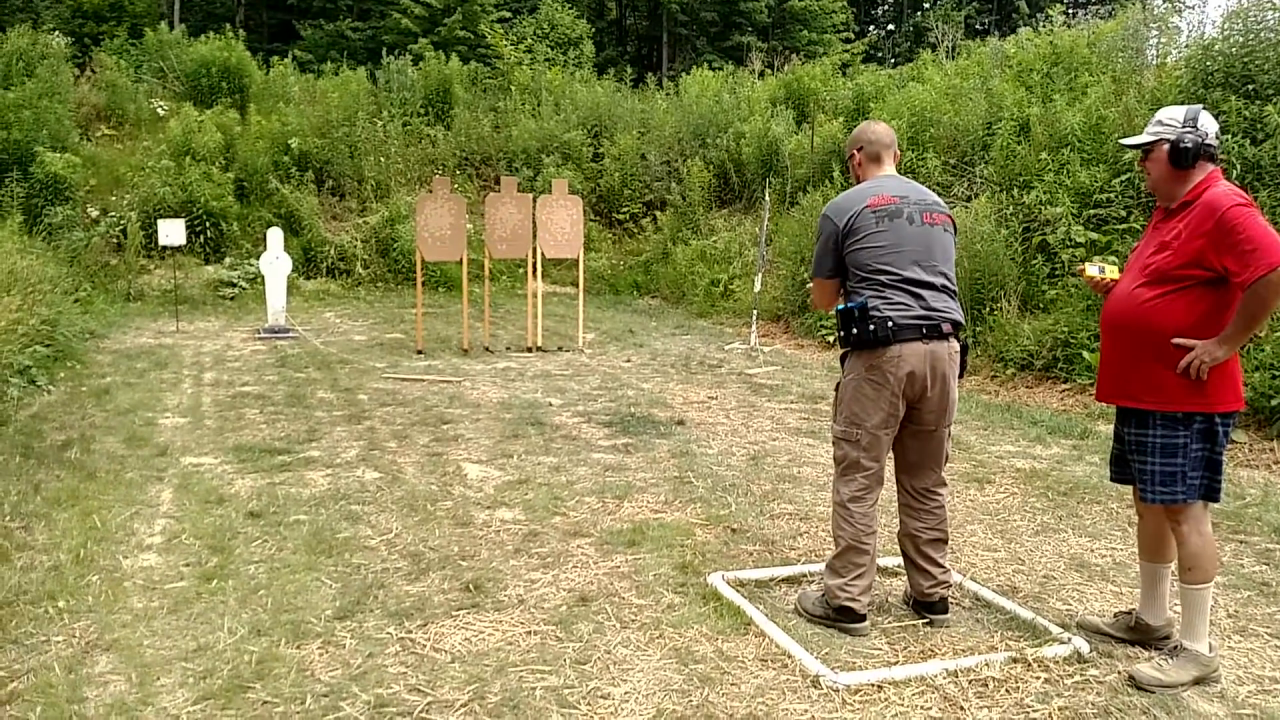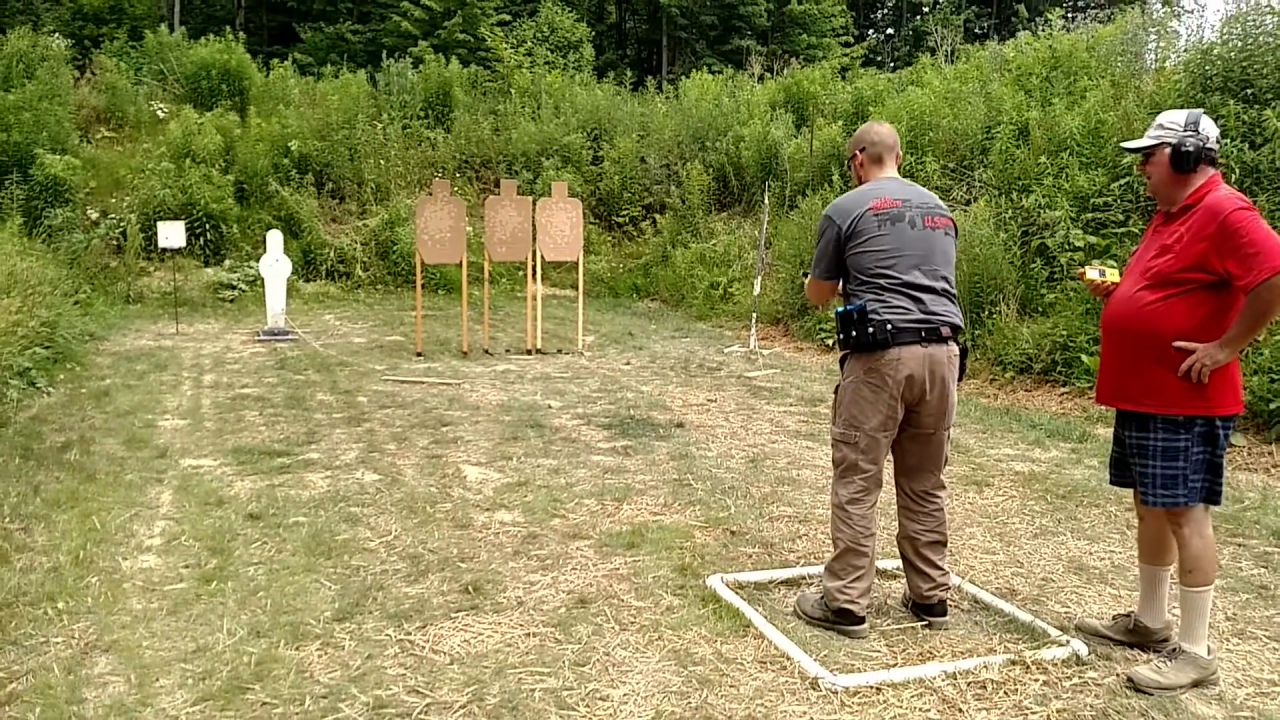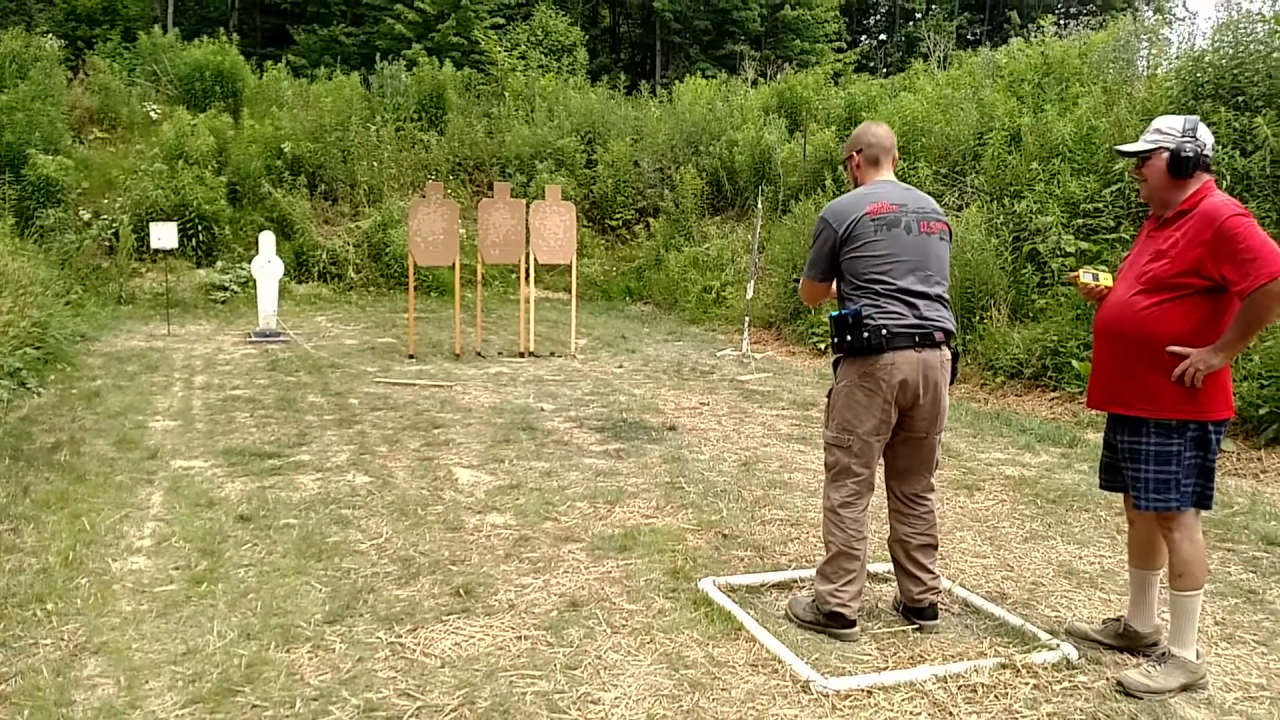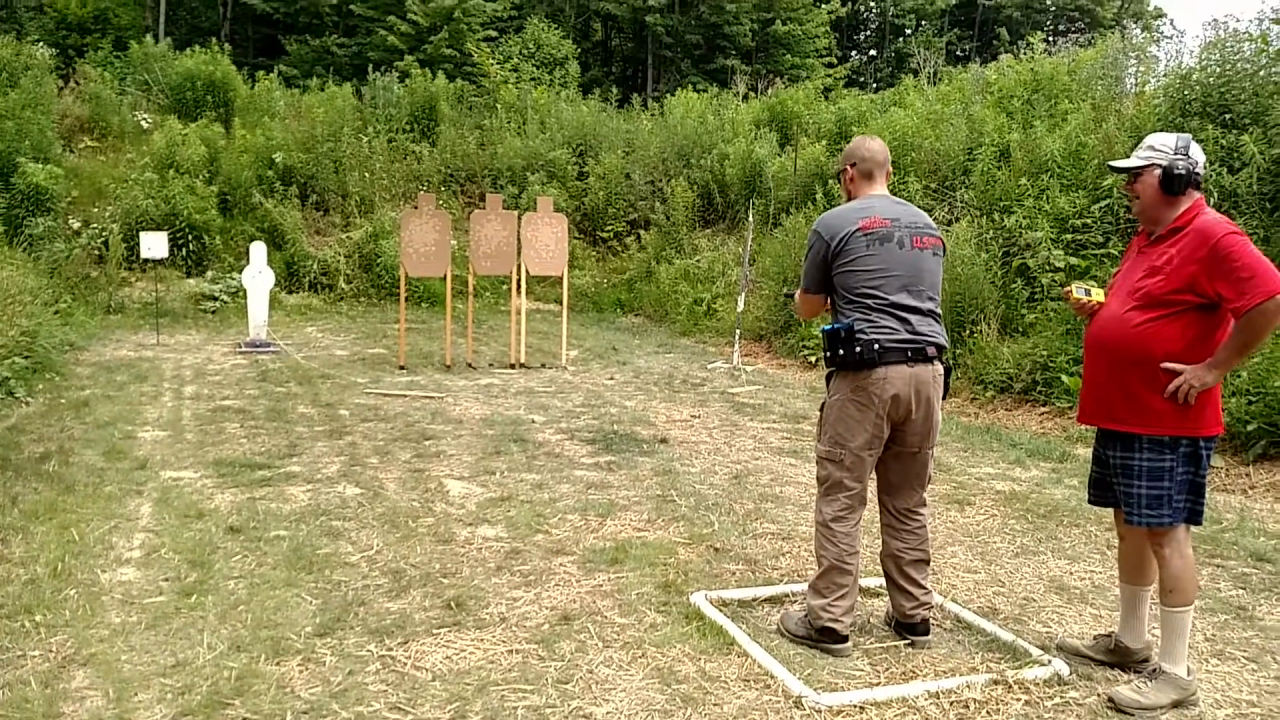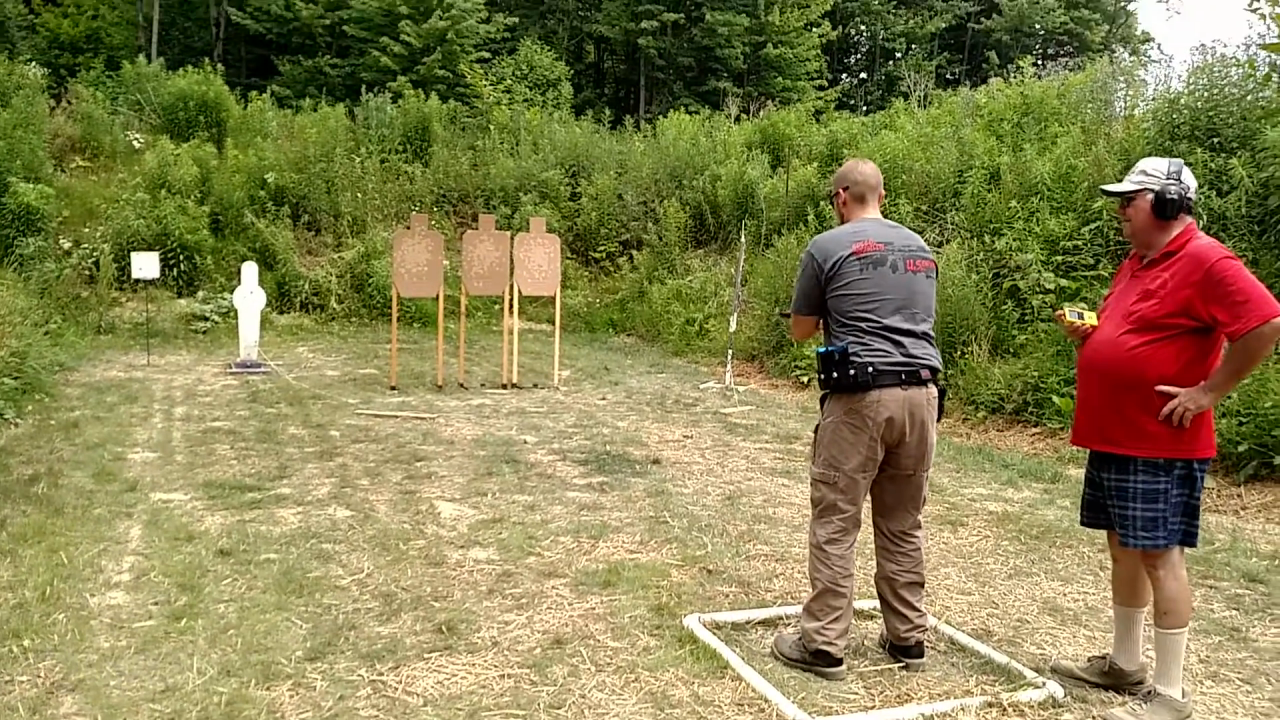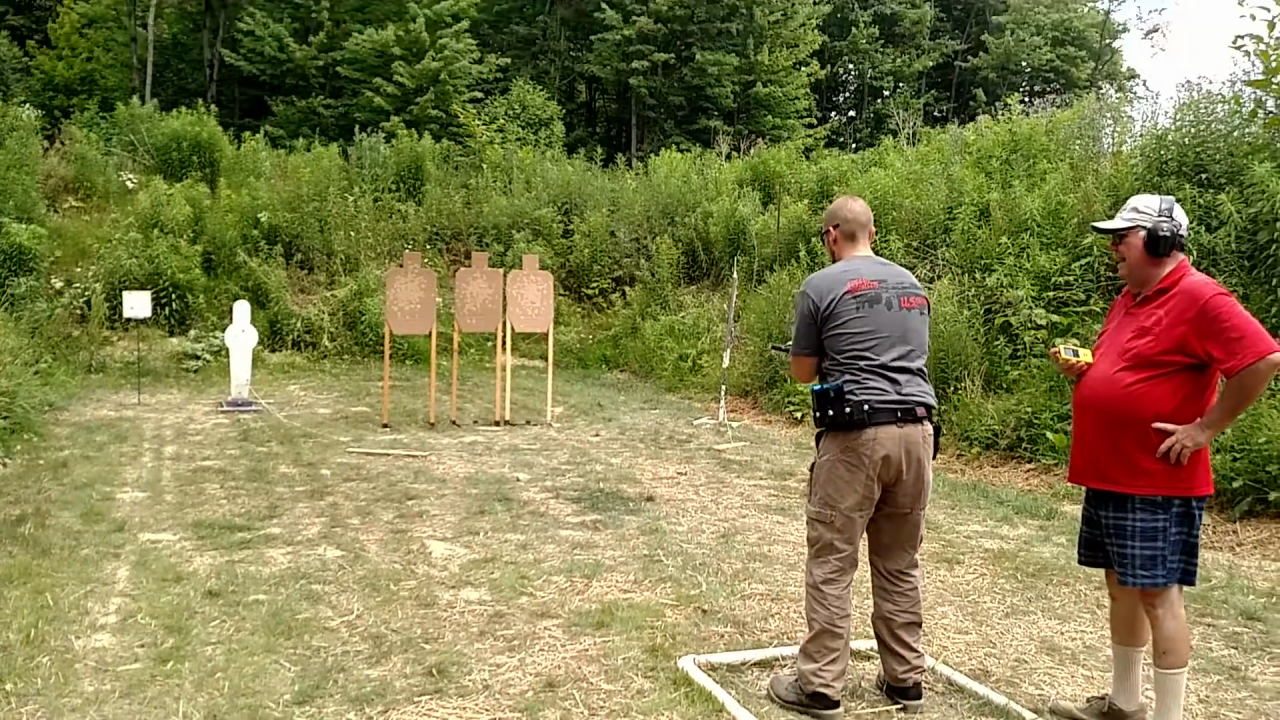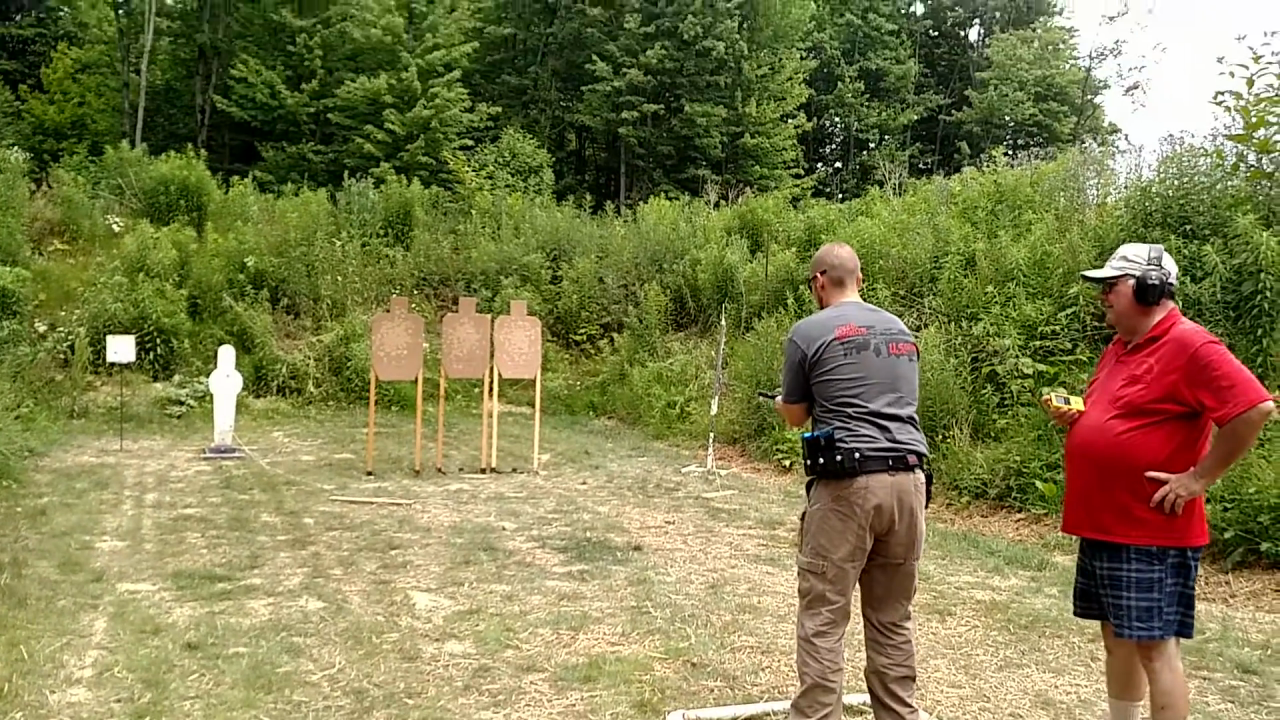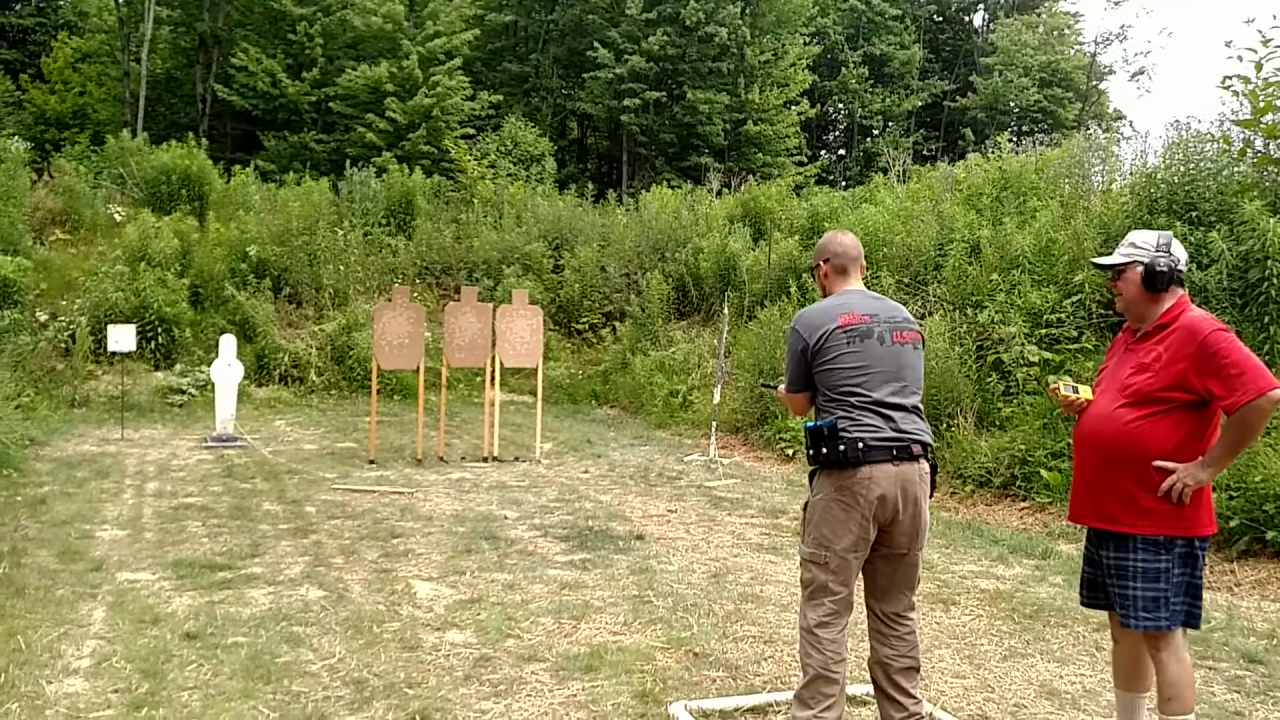
dt=0.2s
person 1, frame 1
left shoulder: (1222, 208)
right shoulder: (1168, 210)
left wrist: (1225, 345)
right wrist: (1114, 288)
left hip: (1185, 397)
right hip: (1142, 391)
left knee: (1184, 510)
right knee: (1149, 502)
left ankle: (1195, 648)
right ankle: (1150, 618)
person 1, frame 2
left shoulder: (1224, 212)
right shoulder: (1169, 214)
left wrist: (1227, 347)
right wrist: (1115, 291)
left hip: (1185, 400)
right hip: (1142, 394)
left knee: (1184, 513)
right knee: (1149, 505)
left ankle: (1194, 651)
right ankle: (1150, 621)
person 1, frame 3
left shoulder: (1219, 218)
right shoulder: (1159, 221)
left wrist: (1221, 352)
right wrist: (1106, 295)
left hip: (1177, 405)
right hip: (1132, 398)
left knee: (1175, 517)
right knee: (1140, 510)
left ankle: (1184, 655)
right ankle: (1138, 624)
person 1, frame 4
left shoulder: (1211, 236)
right shoulder: (1146, 238)
left wrist: (1214, 368)
right wrist: (1096, 311)
left hip: (1167, 421)
right hip: (1121, 414)
left knee: (1166, 533)
right knee: (1129, 525)
left ankle: (1174, 671)
right ankle: (1129, 641)
person 1, frame 5
left shoulder: (1205, 261)
right shoulder: (1135, 262)
left wrist: (1209, 392)
right wrist: (1087, 334)
left hip: (1159, 444)
right hip: (1113, 437)
left knee: (1159, 556)
right knee: (1122, 548)
right ankle: (1124, 663)
person 1, frame 6
left shoulder: (1198, 297)
right shoulder: (1128, 299)
left wrist: (1205, 429)
right wrist: (1082, 371)
left hip: (1156, 483)
right hip: (1109, 476)
left knee: (1158, 596)
right knee: (1121, 588)
person 1, frame 7
left shoulder: (1189, 346)
right shoulder: (1119, 348)
left wrist: (1199, 478)
right wrist: (1074, 419)
left hip: (1151, 534)
right hip: (1103, 526)
left knee: (1154, 646)
right knee: (1117, 640)
person 1, frame 8
left shoulder: (1199, 333)
right shoulder: (1129, 336)
left wrist: (1207, 466)
right wrist: (1083, 407)
left hip: (1159, 523)
right hip: (1110, 516)
left knee: (1162, 637)
right knee: (1123, 629)
person 2, frame 1
left shoulder: (844, 208)
right shoulder: (938, 206)
left elbow: (824, 298)
left wrist: (826, 298)
left hip: (882, 353)
right hip: (942, 349)
left knee: (857, 480)
right knee: (926, 480)
left ankle: (846, 600)
right ankle: (932, 593)
person 2, frame 2
left shoulder: (846, 209)
right shoulder: (939, 208)
left elbow: (818, 294)
left wrist: (831, 284)
left hip: (881, 356)
right hip: (941, 352)
left knee: (856, 483)
right knee: (925, 483)
left ankle: (846, 603)
right ankle: (931, 595)
person 2, frame 3
left shoulder: (841, 212)
right shoulder: (934, 211)
left elbow: (813, 295)
left wrist: (833, 285)
left hip: (875, 360)
right hip: (933, 357)
left knee: (848, 487)
right knee: (916, 487)
left ankle: (836, 606)
right ankle: (921, 599)
person 2, frame 4
left shoulder: (834, 224)
right shoulder: (927, 225)
left elbow: (808, 308)
left wrist: (822, 297)
left hip: (867, 375)
right hip: (926, 372)
left knee: (840, 502)
right knee: (908, 502)
left ankle: (828, 621)
right ankle: (913, 615)
person 2, frame 5
left shoulder: (827, 247)
right shoulder: (920, 248)
left elbow: (802, 330)
left wrist: (829, 318)
left hip: (861, 397)
right hip: (920, 393)
left knee: (835, 525)
right knee: (903, 525)
left ankle: (823, 644)
right ankle: (908, 637)
person 2, frame 6
left shoulder: (820, 286)
right shoulder: (912, 284)
left elbow: (803, 371)
left wrist: (808, 355)
left hip: (858, 436)
right hip: (916, 432)
left knee: (832, 566)
right knee: (899, 565)
person 2, frame 7
left shoulder: (809, 332)
right shoulder: (901, 331)
left elbow: (795, 417)
left wrist: (784, 403)
left hip: (849, 484)
right hip: (908, 480)
left knee: (823, 617)
right knee: (892, 617)
person 2, frame 8
left shoulder: (811, 321)
right shoulder: (905, 318)
left elbow: (798, 405)
left wrist: (786, 391)
left hip: (852, 475)
right hip: (912, 470)
left knee: (826, 607)
right knee: (896, 607)
